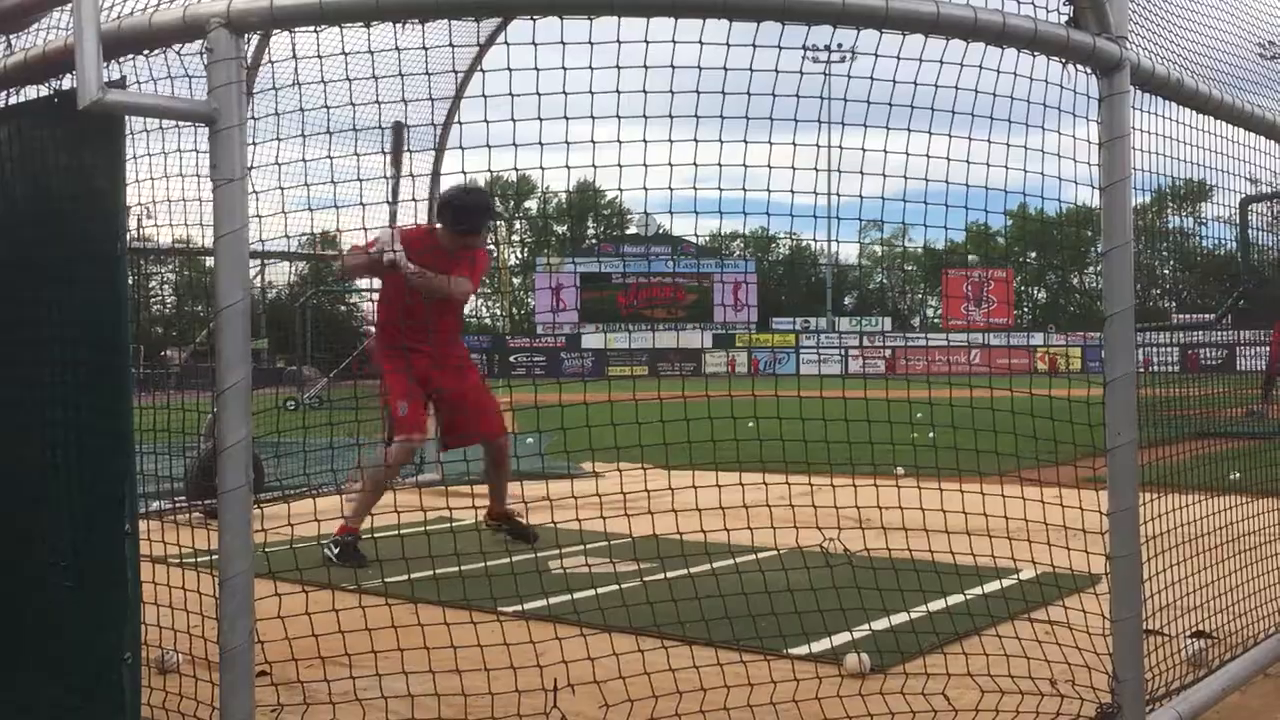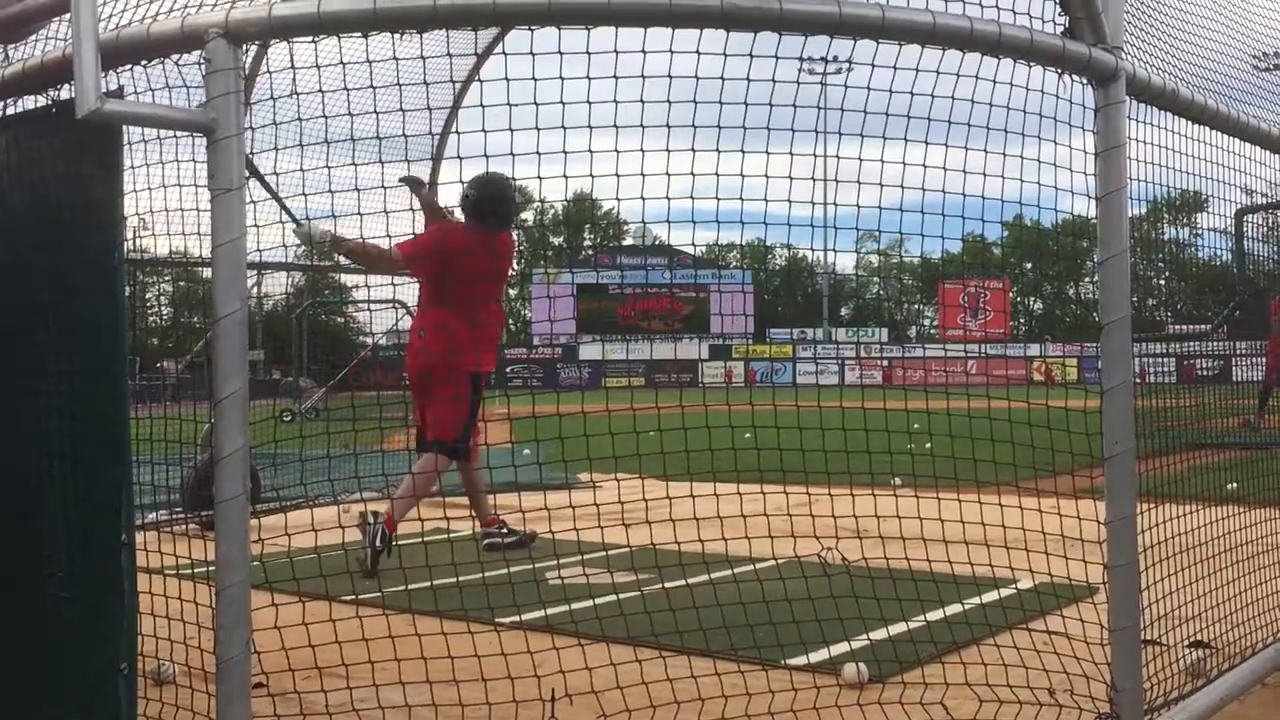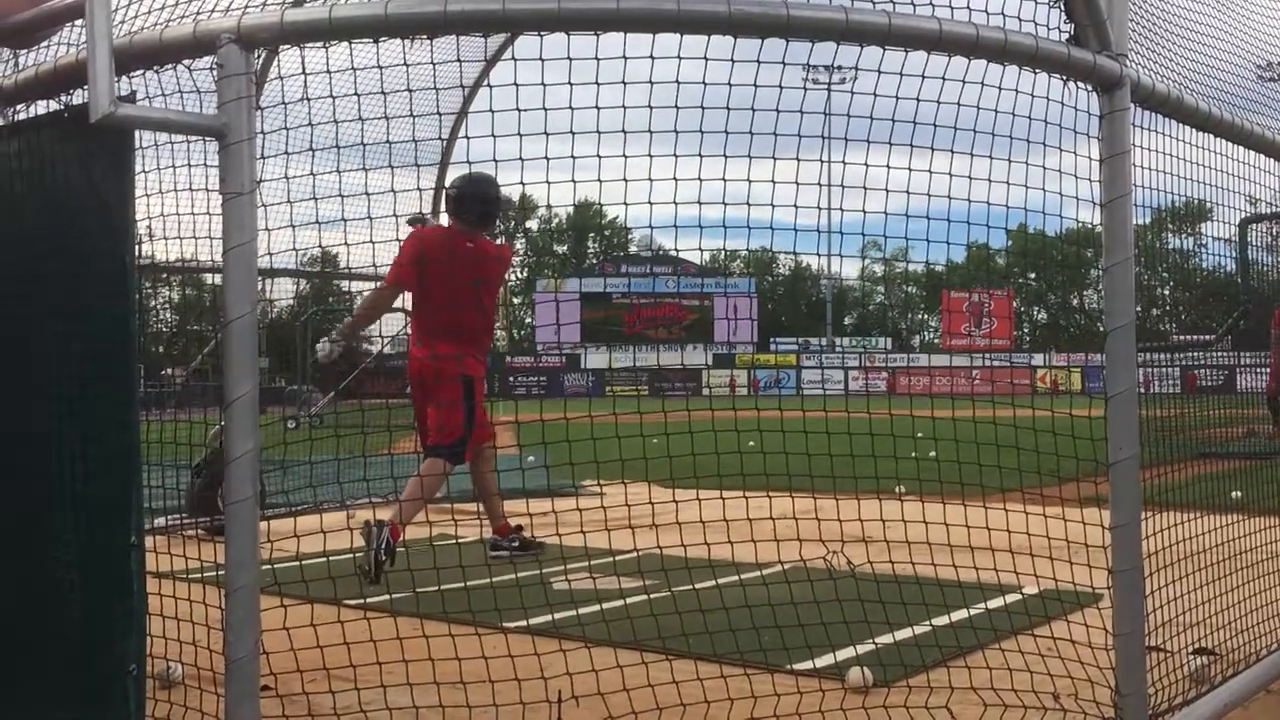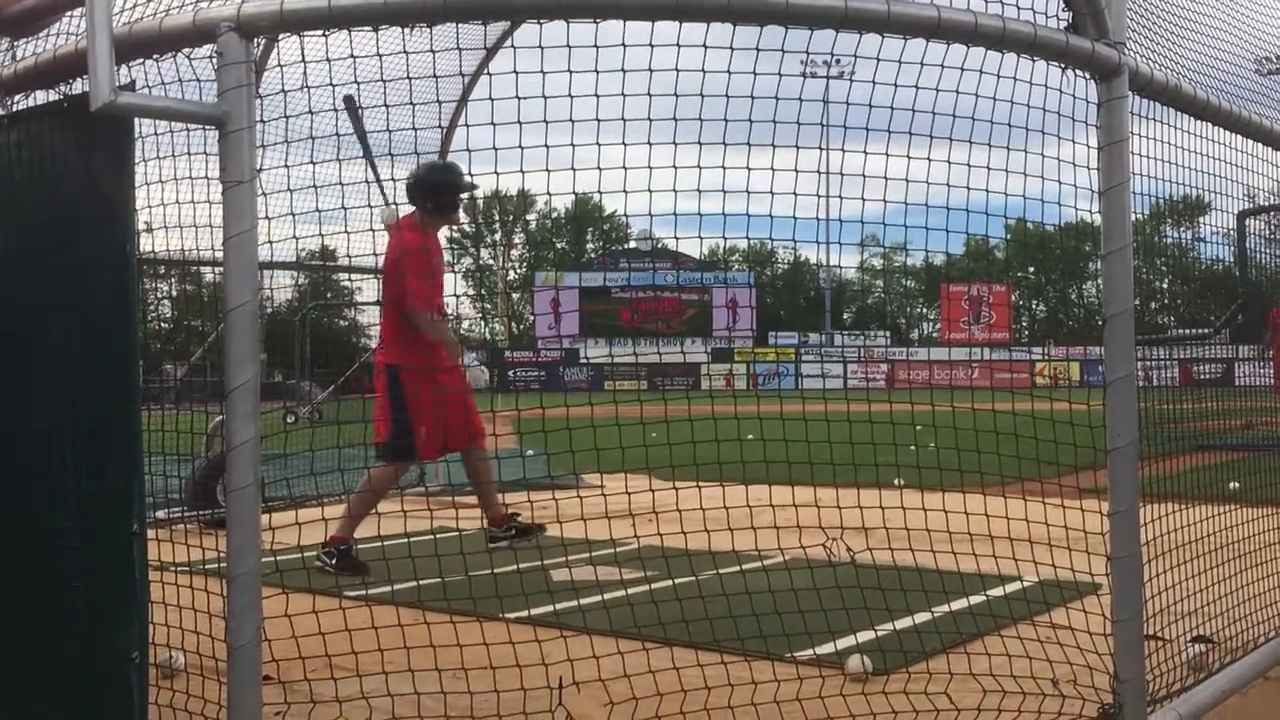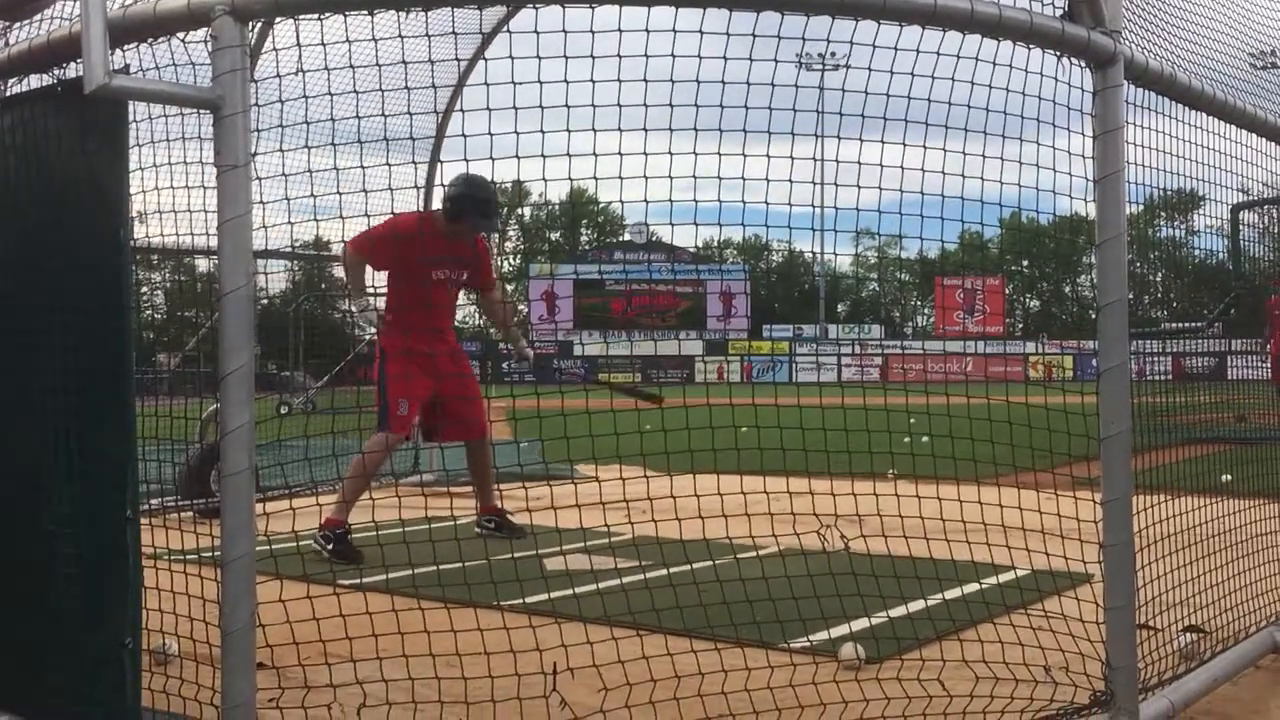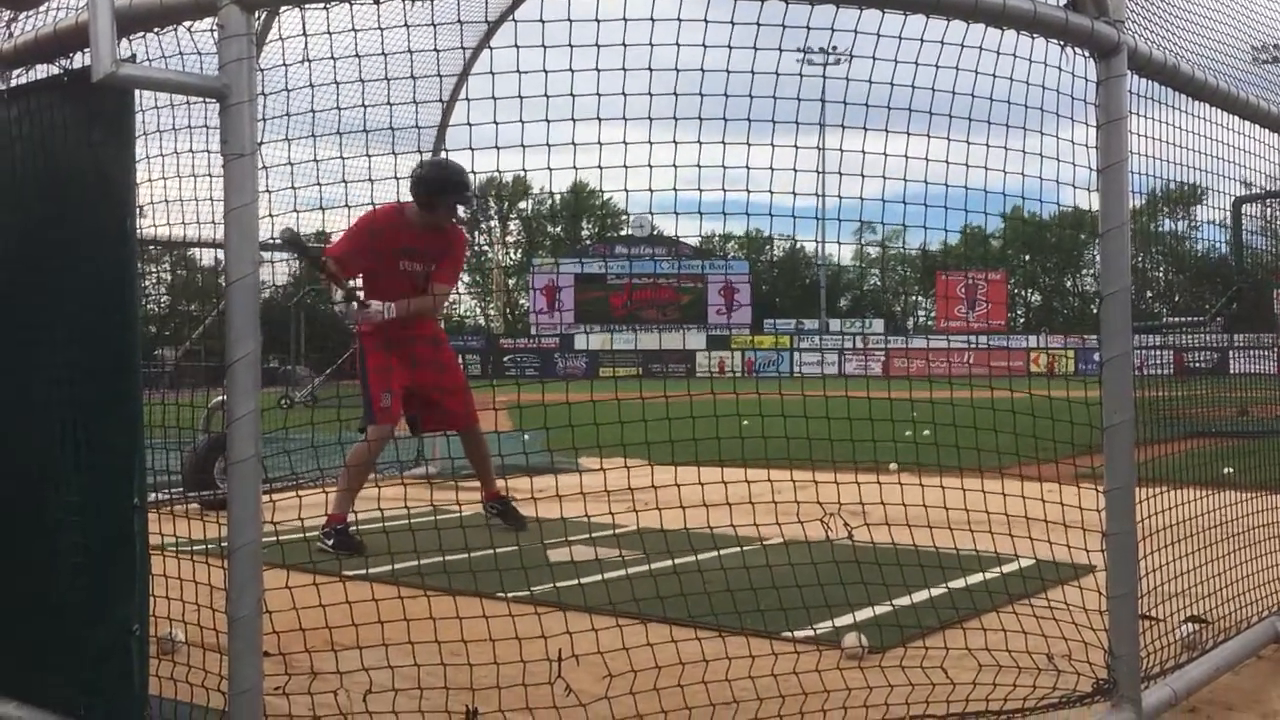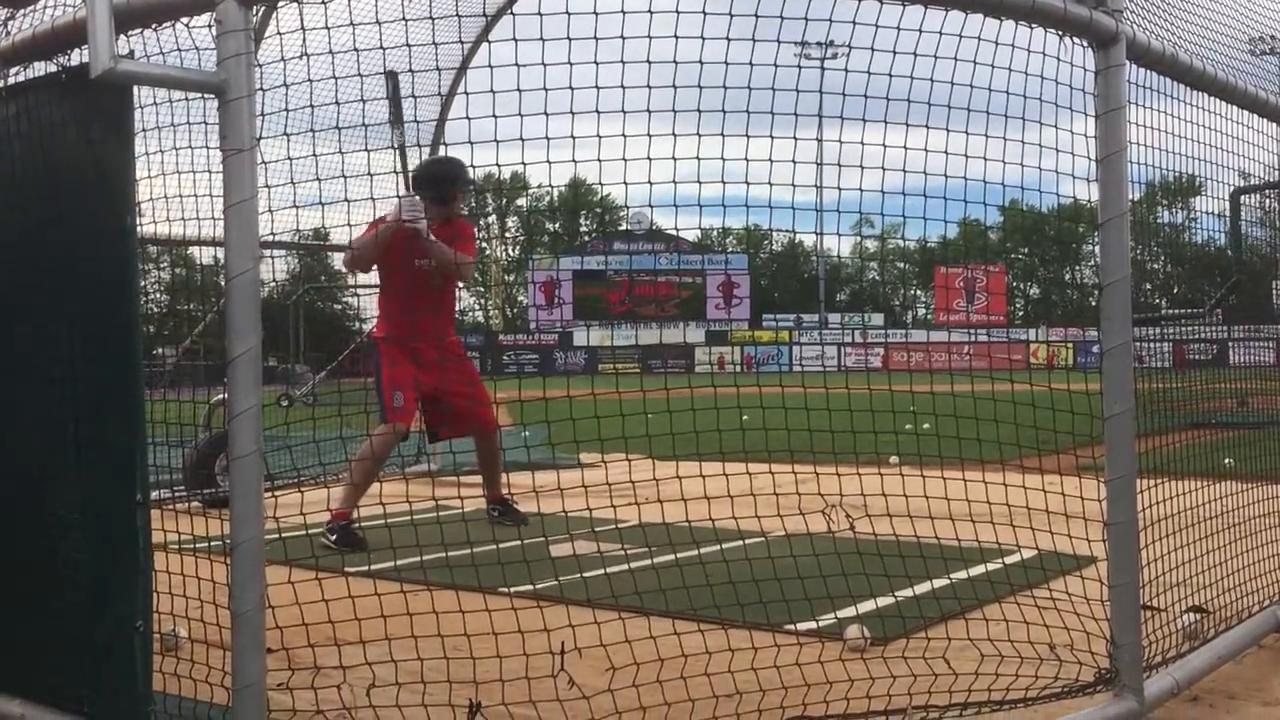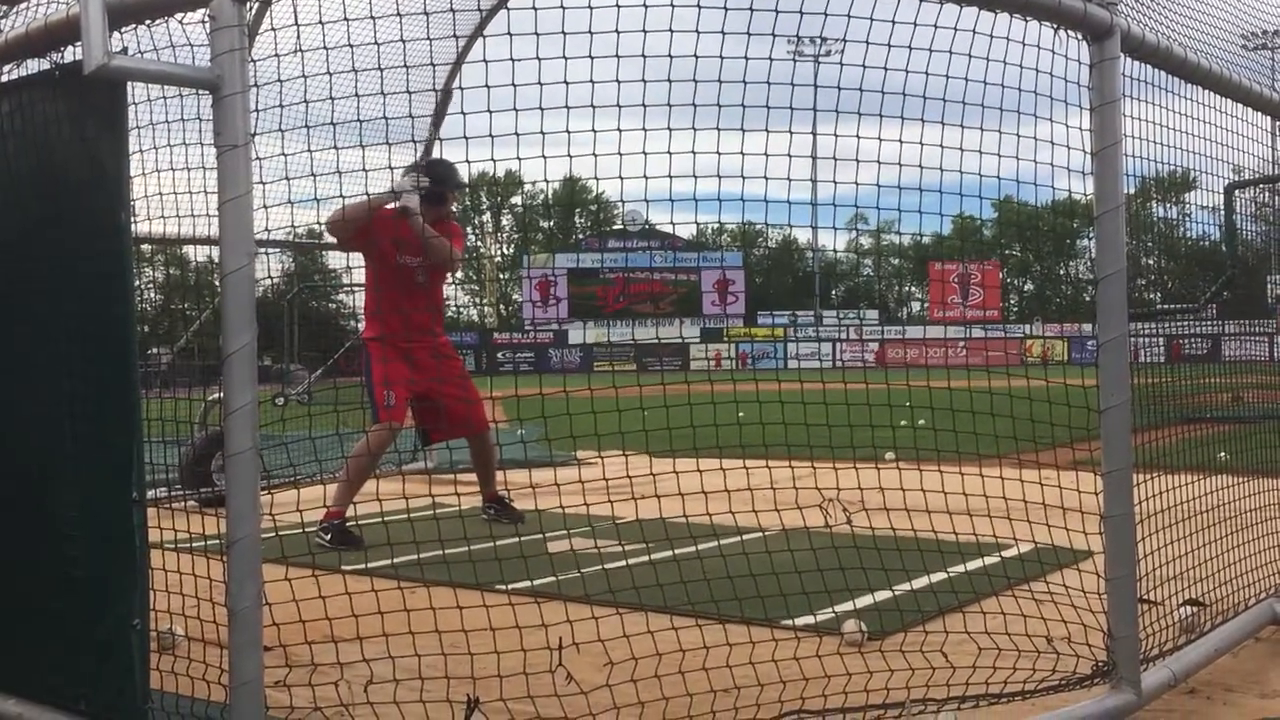
dt=0.5s
person 1, frame 1
left shoulder: (475, 255)
right shoulder: (405, 240)
left elbow: (456, 290)
right elbow: (348, 265)
left wrist: (405, 268)
right wrist: (377, 258)
left hip: (449, 358)
right hip: (399, 357)
left knee: (496, 436)
right knee: (406, 443)
left ankle: (499, 512)
right ankle: (345, 535)
person 1, frame 2
left shoulder: (442, 239)
right shoulder: (503, 244)
left elbow: (389, 261)
left wrist: (328, 238)
right wrist: (427, 197)
left hip: (425, 353)
right hip: (466, 359)
left knee: (458, 438)
right knee: (443, 451)
left ankle: (489, 526)
right ankle: (382, 524)
person 1, frame 3
left shoulder: (423, 242)
right shoulder: (499, 257)
left elbow: (384, 296)
left wrist: (338, 338)
left hip: (425, 360)
right hip: (462, 365)
left knee: (480, 442)
right knee: (444, 455)
left ankle: (502, 533)
right ankle: (389, 530)
person 1, frame 4
left shoulder: (414, 229)
right shoulder: (414, 248)
left elbow: (397, 234)
right elbow: (424, 315)
left wrist: (398, 239)
right wrist: (460, 356)
left hip: (435, 360)
right hip: (406, 366)
left knee: (472, 435)
right knee: (399, 458)
left ankle: (498, 523)
right ankle: (336, 544)
person 1, frame 5
left shoulder: (474, 245)
right shoulder: (406, 229)
left elbow: (490, 299)
right elbow: (353, 249)
left wrist: (517, 342)
right wrist: (361, 303)
left hip: (444, 346)
right hip: (400, 346)
left knee: (477, 430)
right knee: (391, 434)
left ankle: (489, 514)
right ankle: (332, 526)
person 1, frame 6
left shoulder: (453, 237)
right shoulder: (378, 223)
left elbow: (436, 299)
right elbow: (329, 262)
left wrist: (392, 308)
left hip: (427, 340)
right hip: (381, 340)
left knee: (467, 421)
right knee: (381, 428)
left ankle: (494, 499)
right ankle: (334, 524)
person 1, frame 7
left shoulder: (461, 229)
right shoulder: (391, 224)
left elbow: (464, 271)
right elbow: (352, 262)
left wrist: (426, 237)
right wrist: (391, 224)
left hip: (443, 344)
right hip: (398, 344)
left knee: (485, 422)
right knee: (394, 427)
left ankle: (496, 501)
right ankle: (339, 520)
person 1, frame 8
left shoulder: (449, 230)
right shoulder: (380, 222)
left elbow: (450, 260)
right elbow: (334, 225)
left wrist: (414, 219)
right wrist: (390, 197)
left hip: (433, 344)
right hip: (387, 343)
left knee: (477, 422)
right knee: (387, 426)
left ankle: (491, 499)
right ankle: (332, 519)
